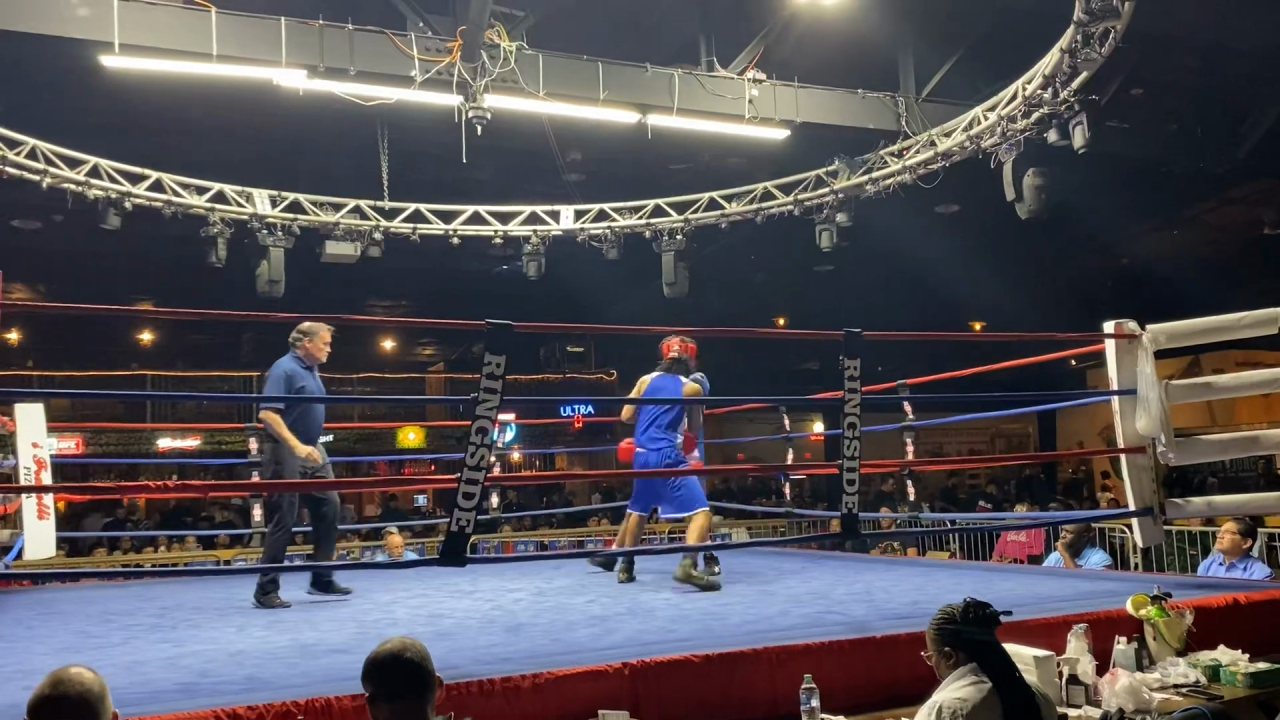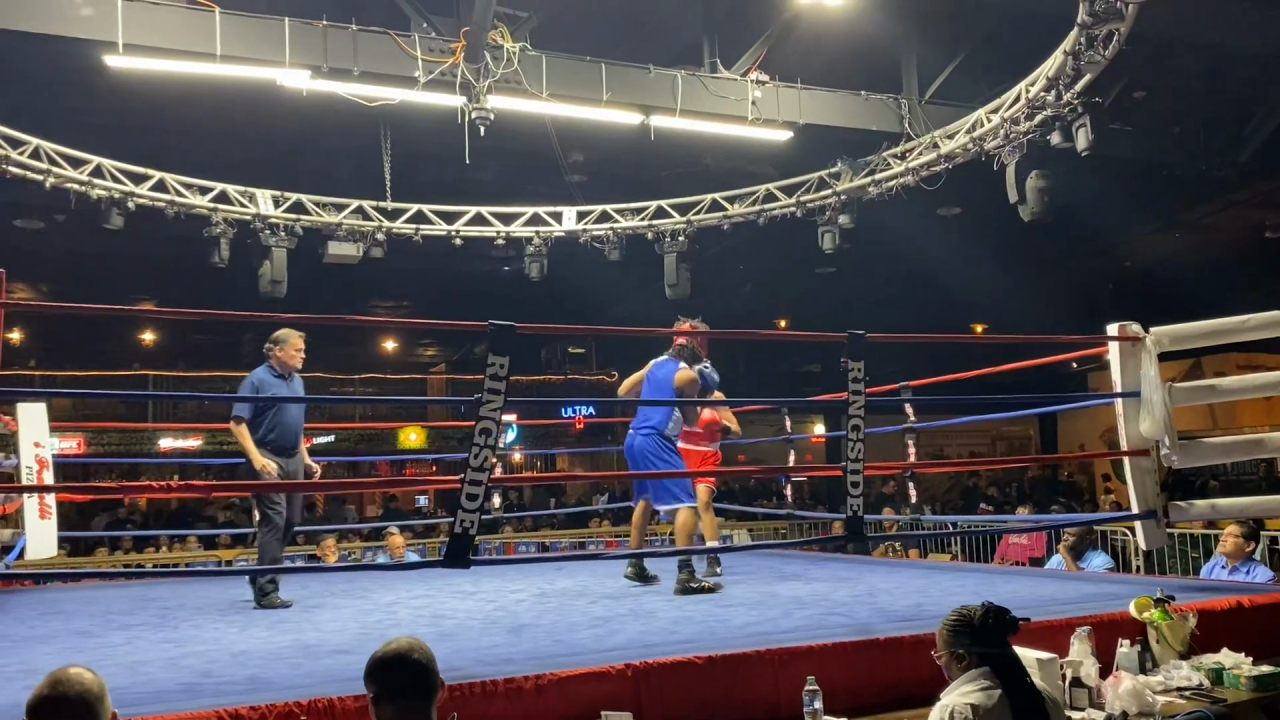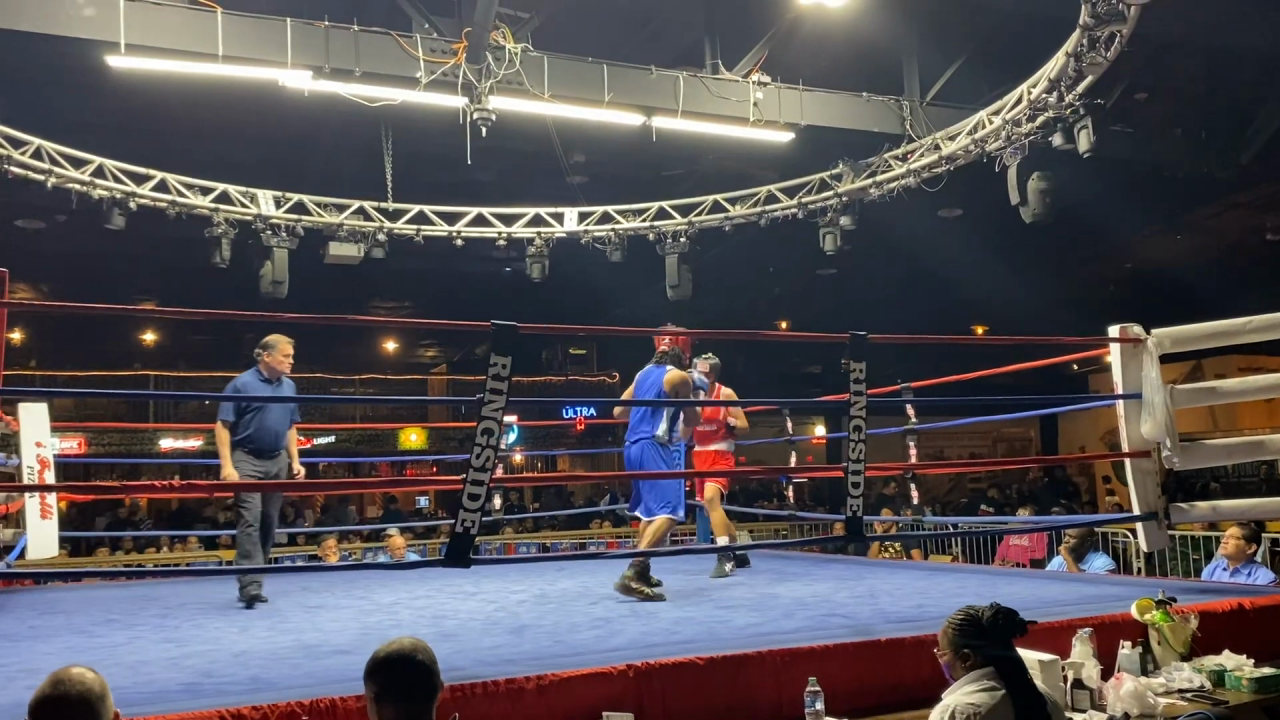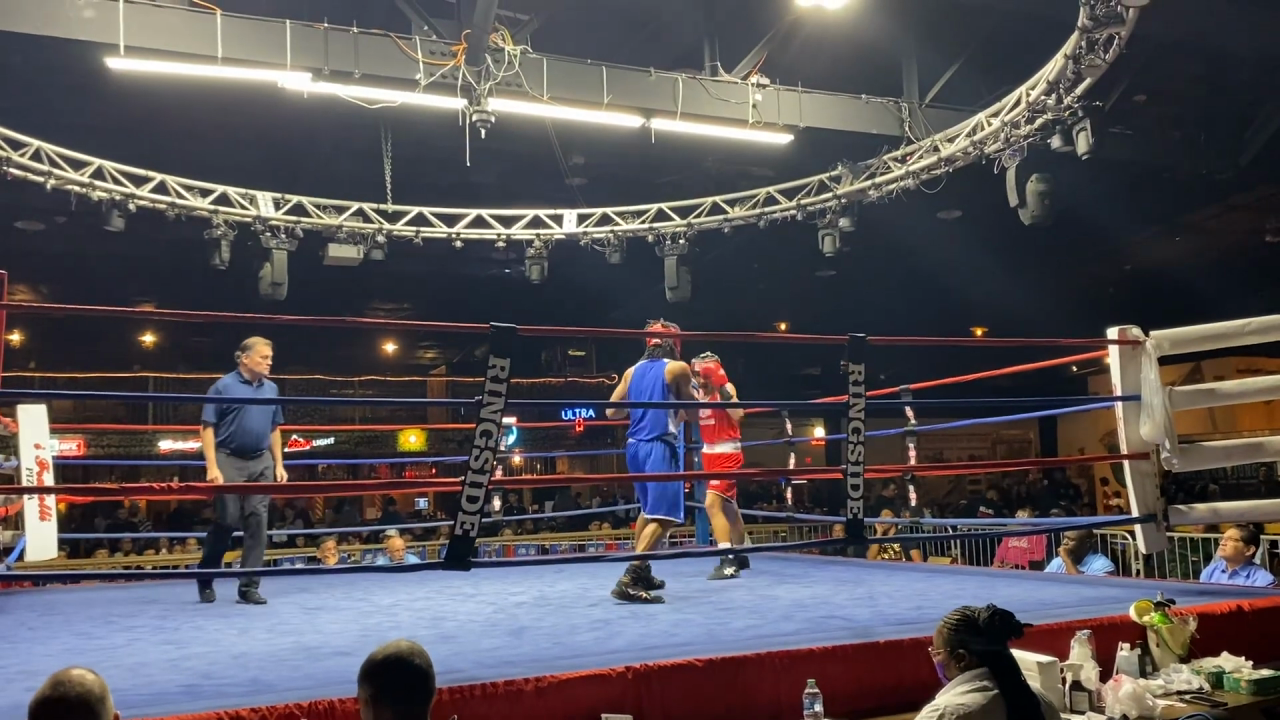
dt=0.3s
person 1, frame 1
left shoulder: (312, 371)
right shoulder: (284, 369)
right elbow: (268, 413)
left wrist: (310, 448)
right wrist: (296, 446)
left hip: (312, 452)
right hip: (287, 454)
left knee: (329, 506)
right knee: (282, 519)
left ankle: (322, 578)
right ankle: (266, 590)
person 1, frame 2
left shoulder: (296, 381)
right shoulder: (257, 380)
right elbow: (237, 423)
left wrist: (306, 458)
right wrist: (256, 458)
left hip: (293, 459)
right hip: (268, 461)
left knee: (289, 520)
right knee: (273, 519)
left ankle: (261, 574)
right ankle: (266, 591)
person 1, frame 3
left shoulder: (289, 387)
right shoulder: (241, 384)
right elbow: (223, 426)
left wrist: (295, 460)
right wrist: (226, 465)
left hip: (277, 462)
right hip: (246, 460)
left knee: (268, 523)
right knee: (250, 518)
left ankle: (253, 585)
right ankle: (249, 584)
person 1, frame 4
left shoulder: (271, 389)
right shoulder: (223, 387)
right elbow: (207, 428)
left wrist: (279, 464)
right wrist: (211, 467)
left hip: (261, 463)
right hip: (229, 462)
left knee: (257, 524)
right knee: (225, 522)
left ankle: (249, 587)
right ankle: (205, 580)
person 2, frame 1
left shoulder: (647, 381)
right shoulder: (692, 388)
left elbow: (626, 417)
right elbow: (695, 429)
left hip: (642, 455)
right hip: (668, 458)
left knee: (639, 511)
right knee: (700, 511)
left ankle: (625, 568)
right ankle: (688, 567)
person 2, frame 2
left shoulder: (655, 364)
right shoulder: (689, 376)
left elbow: (623, 392)
right elbow: (691, 420)
right wrist: (699, 392)
left hip: (634, 439)
right hip: (657, 443)
left knee: (645, 501)
right knee: (685, 504)
left ankle: (636, 565)
right ankle: (686, 575)
person 2, frame 3
left shoulder: (643, 374)
right shoulder: (679, 377)
left elbow: (619, 412)
right elbow: (693, 423)
right wrist: (696, 395)
left hip: (633, 448)
right hip: (654, 448)
left knee: (651, 513)
right knee: (668, 514)
left ankle: (642, 572)
right ankle: (631, 575)
person 2, frame 4
left shoulder: (633, 371)
right shoulder: (679, 368)
left elbow: (611, 412)
right wrist: (690, 391)
left hip: (635, 447)
right hip: (659, 447)
left knee: (649, 511)
right knee: (662, 517)
left ankle: (641, 573)
right ankle: (628, 581)
person 3, frame 1
left shoulder: (678, 406)
right shoulder: (646, 413)
right elbow: (649, 448)
left hip: (687, 464)
right hip: (663, 465)
left knee: (689, 504)
right knee: (638, 508)
left ankle: (710, 557)
right ankle: (612, 555)
person 3, frame 2
left shoulder: (716, 397)
left elbow: (737, 431)
left wrist: (724, 426)
left hip: (707, 455)
right hip: (682, 452)
left knee: (703, 502)
left ankle: (712, 559)
person 3, frame 3
left shoulder: (726, 395)
left elbow: (744, 426)
left wrist: (728, 423)
left hip: (721, 454)
right hip: (699, 455)
left knee: (711, 499)
right knee: (713, 506)
left ankle: (725, 557)
right ankle: (739, 555)
person 3, frame 4
left shoulder: (724, 387)
right shoulder: (696, 392)
left elbow: (737, 416)
left wrist: (722, 388)
left hip: (727, 455)
right hip: (709, 455)
left knee: (712, 505)
right knee: (728, 507)
left ankle: (728, 563)
right ankle: (740, 556)
